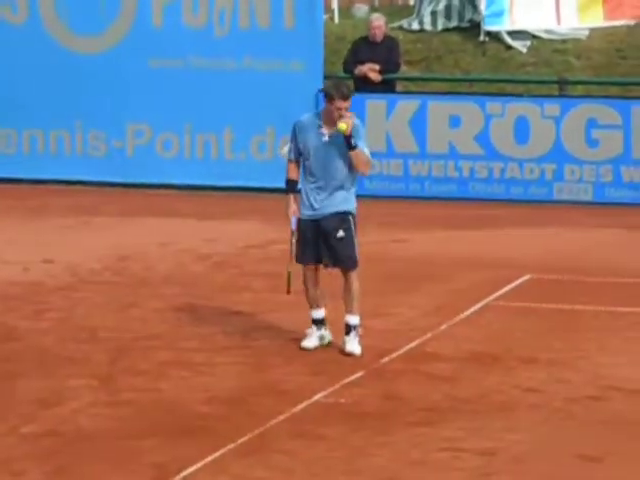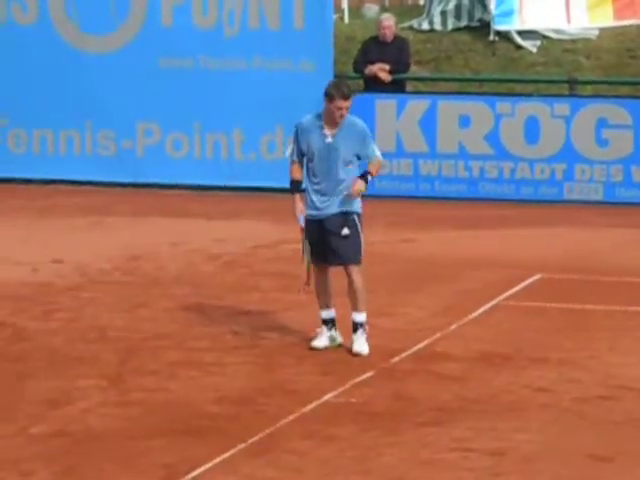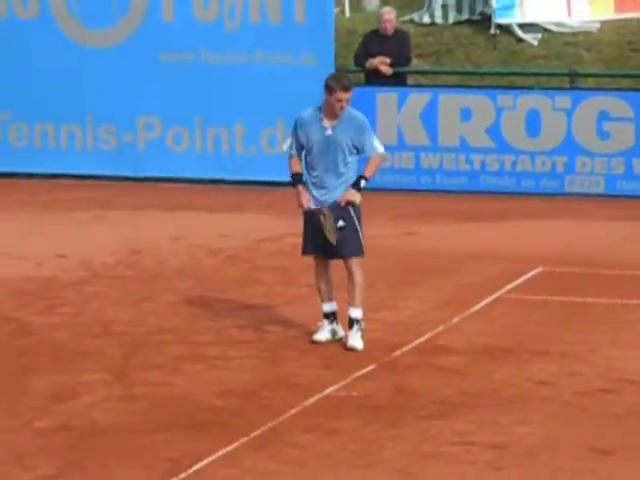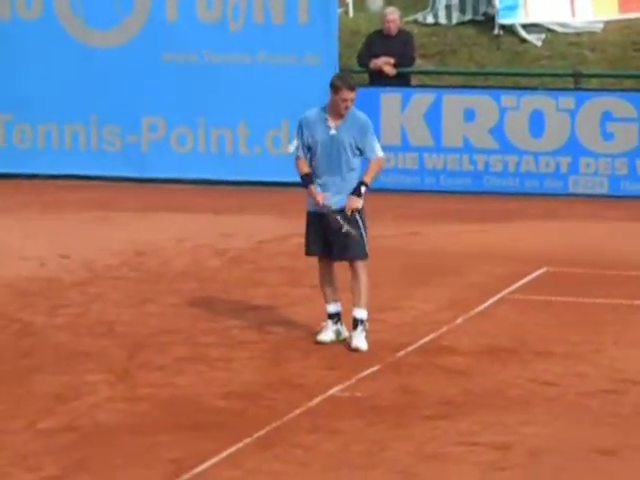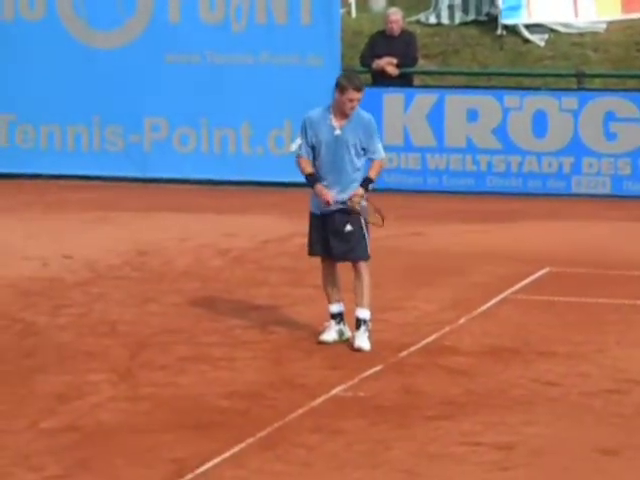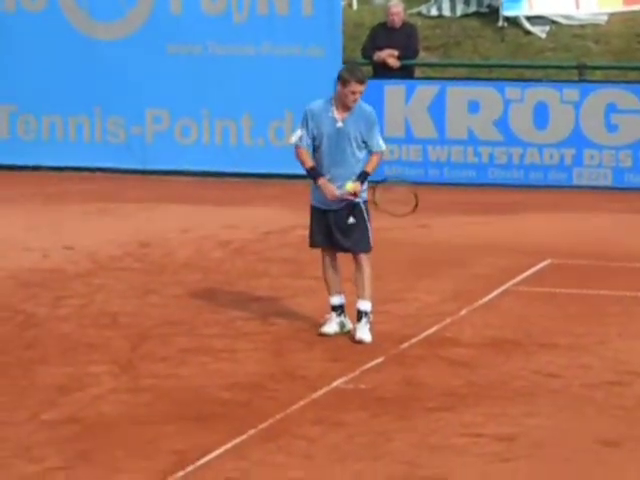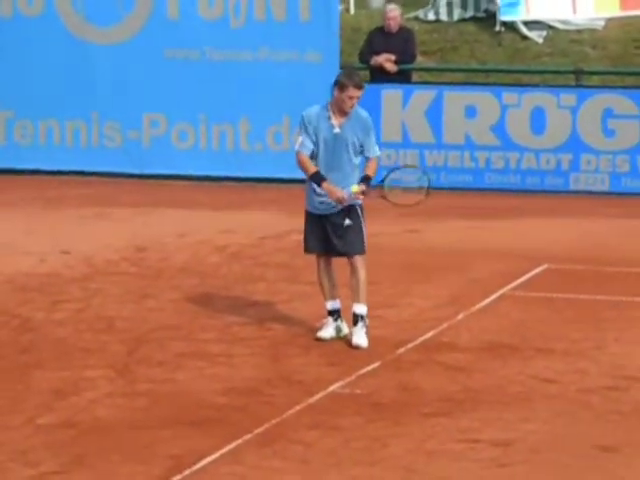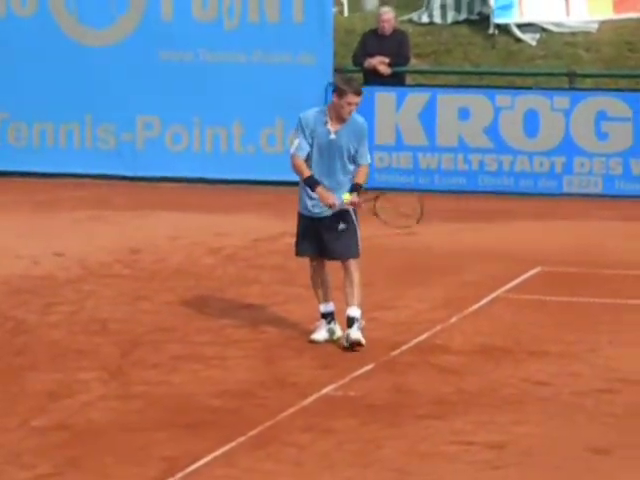
dt=0.2s
person 1, frame 1
left shoulder: (354, 128)
right shoulder: (302, 126)
left elbow: (363, 168)
right elbow: (293, 163)
left wrist: (350, 136)
right wrist: (292, 197)
left hip: (340, 209)
right hip: (309, 210)
left knee: (349, 271)
right knee: (309, 270)
left ankle: (352, 332)
right ankle: (319, 327)
person 1, frame 2
left shoulder: (358, 129)
right shoulder: (304, 127)
left elbow: (376, 161)
right elbow: (296, 163)
left wrist: (363, 179)
right wrist: (297, 196)
left hip: (345, 210)
right hip: (315, 211)
left knee: (352, 268)
right knee: (319, 268)
left ankle: (360, 329)
right ankle: (329, 328)
person 1, frame 3
left shoulder: (358, 121)
right shoulder: (304, 121)
left elbow: (377, 155)
right elbow: (295, 156)
left wrist: (358, 185)
right wrist: (299, 188)
left hip: (344, 204)
right hip: (314, 204)
left knee: (352, 261)
right knee: (320, 261)
left ankle: (356, 325)
right ankle: (330, 321)
person 1, frame 4
left shoulder: (361, 122)
right shoulder: (308, 121)
left elbow: (377, 159)
right elbow: (301, 159)
left wrist: (359, 193)
right wrist: (311, 188)
left hip: (349, 206)
right hip: (319, 205)
left knee: (357, 263)
right knee: (324, 262)
left ankle: (360, 326)
right ankle: (335, 322)
person 1, frame 5
left shoulder: (366, 122)
right shoulder: (312, 120)
left elbow: (378, 159)
right elbow: (302, 157)
left wrist: (364, 185)
right wrist: (317, 186)
left hip: (352, 206)
right hip: (322, 206)
left knee: (360, 263)
right knee: (327, 262)
left ankle: (363, 326)
right ankle: (337, 321)
person 1, frame 6
left shoulder: (367, 115)
right shoulder: (313, 112)
left elbow: (377, 152)
right elbow: (301, 150)
left wrist: (360, 180)
right wrist: (321, 181)
left hip: (353, 199)
right hip: (323, 198)
left knee: (361, 255)
right knee: (327, 254)
left ankle: (364, 318)
right ankle: (338, 313)
person 1, frame 7
left shoulder: (363, 120)
right shoulder: (311, 117)
left elbow: (372, 157)
right elbow: (302, 158)
left wrist: (365, 182)
right wrist: (326, 185)
left hip: (349, 203)
right hip: (318, 203)
left knee: (356, 259)
right knee: (323, 259)
left ankle: (359, 323)
right ankle: (334, 318)
person 1, frame 8
left shoulder: (360, 127)
right shoulder: (308, 120)
left elbow: (363, 164)
right elbow: (298, 160)
left wrist: (355, 192)
right wrist: (320, 191)
left hip: (343, 207)
right hip: (311, 206)
left knee: (350, 262)
right knee: (316, 263)
left ankle: (353, 325)
right ankle: (328, 321)
